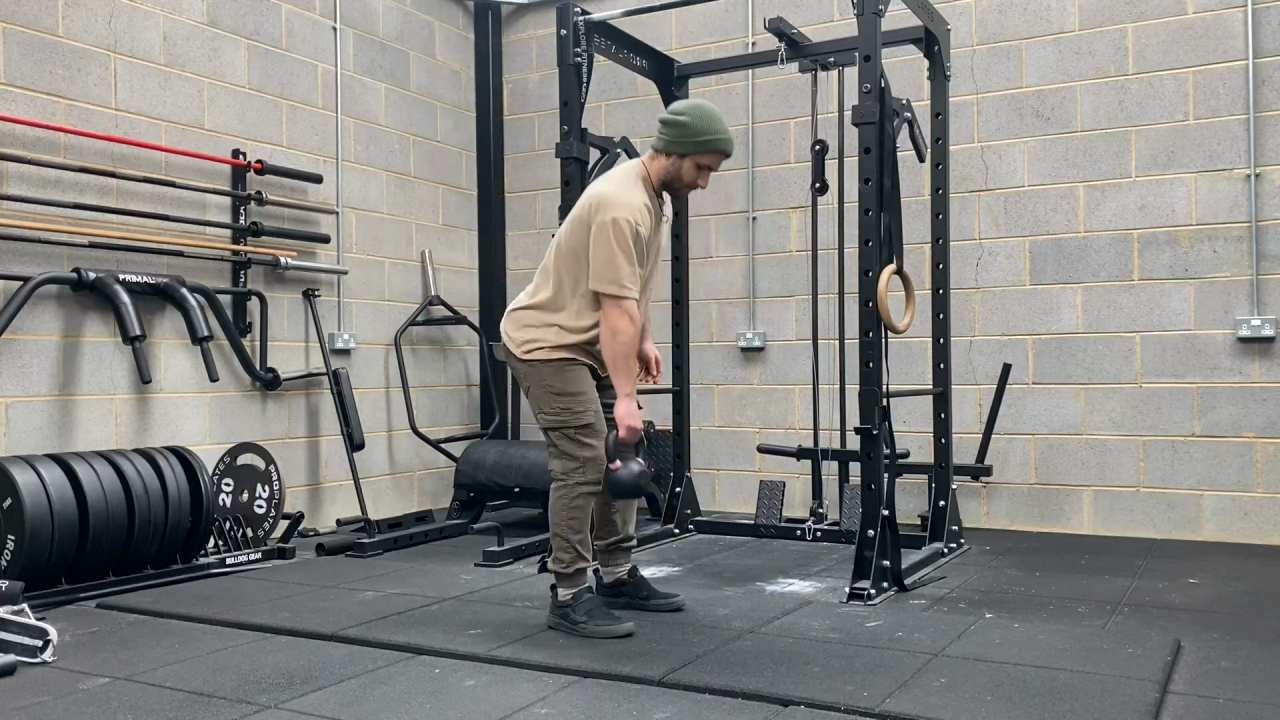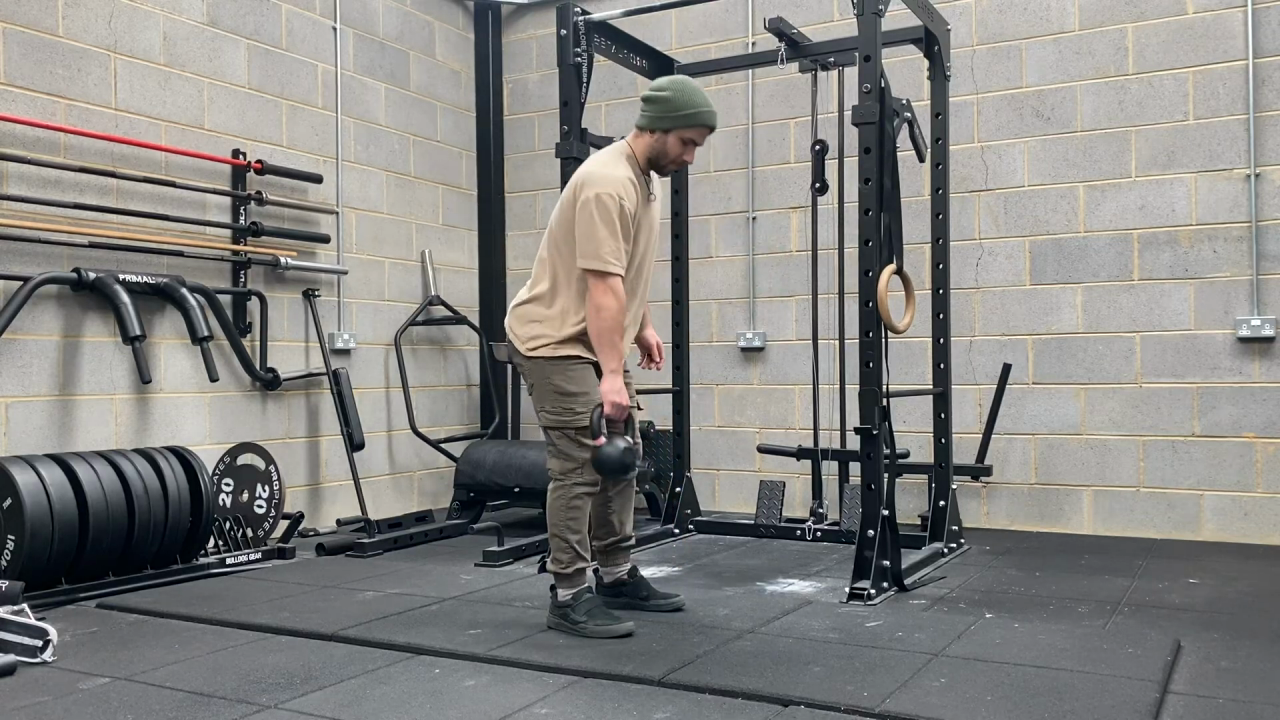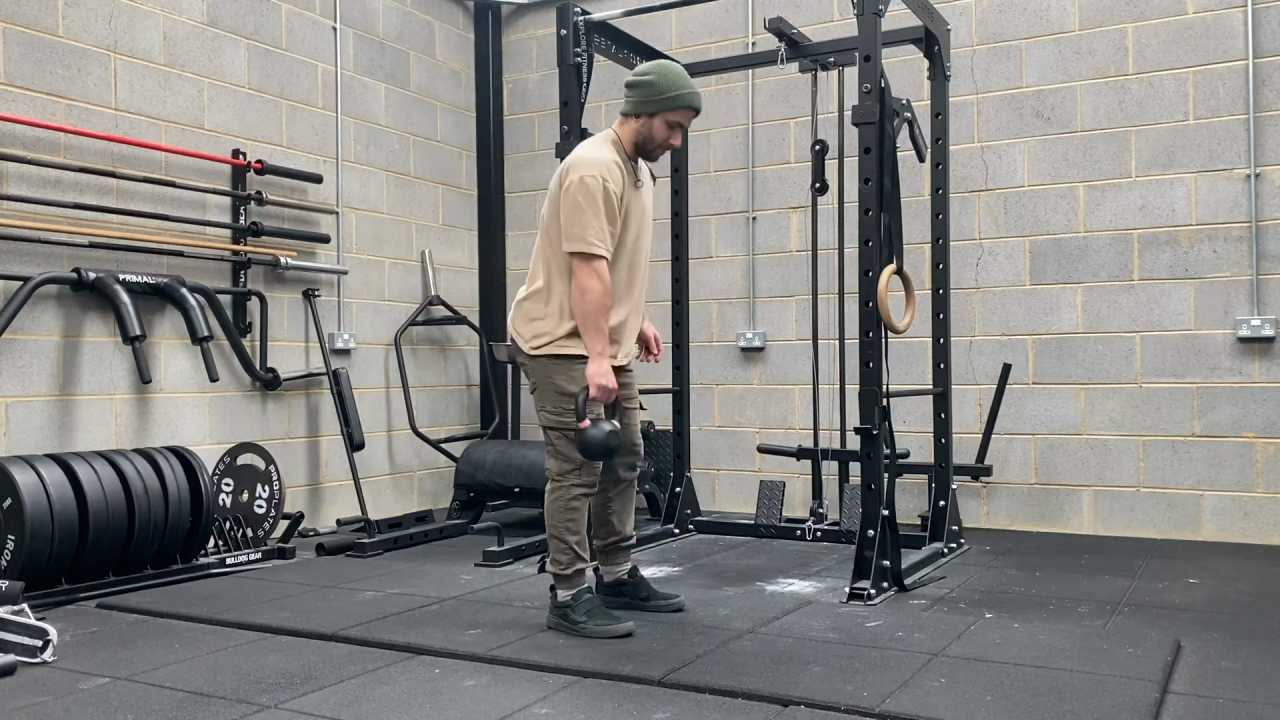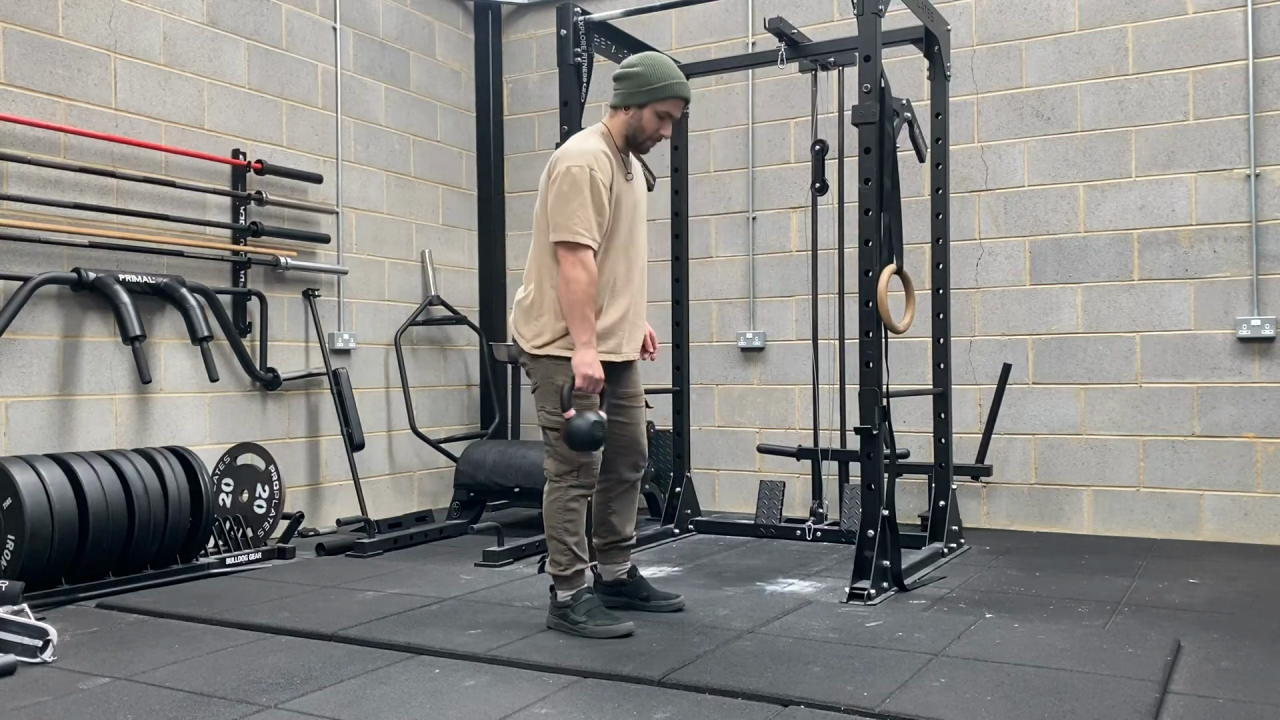
dt=0.1s
person 1, frame 1
left shoulder: (654, 194)
right shoulder: (623, 204)
right elbow: (616, 310)
left wrist: (642, 342)
right wrist: (626, 400)
left hip: (590, 342)
right hip: (549, 342)
right knee: (582, 463)
left ankle: (616, 577)
right ankle: (569, 596)
person 1, frame 2
left shoulder: (645, 177)
right shoulder: (609, 183)
right elbow: (602, 287)
left wrist: (643, 327)
right wrist: (613, 377)
left hip: (592, 338)
right hip: (553, 340)
right knee: (579, 464)
left ankle: (616, 576)
right ankle: (569, 595)
person 1, frame 3
left shoulder: (636, 168)
right shoulder: (595, 168)
right elbow: (587, 270)
left wrist: (639, 321)
right wrist: (598, 358)
left hip: (606, 343)
right hip: (560, 345)
left knee: (621, 459)
right knee: (578, 467)
left ankle: (617, 576)
right ankle: (569, 596)
person 1, frame 4
left shoulder: (628, 162)
right shoulder: (584, 160)
right elbow: (575, 260)
left wrist: (636, 320)
right wrist: (583, 348)
left hip: (612, 343)
right hip: (562, 344)
left knee: (627, 459)
right knee: (577, 468)
left ankle: (615, 576)
right ankle: (568, 595)
